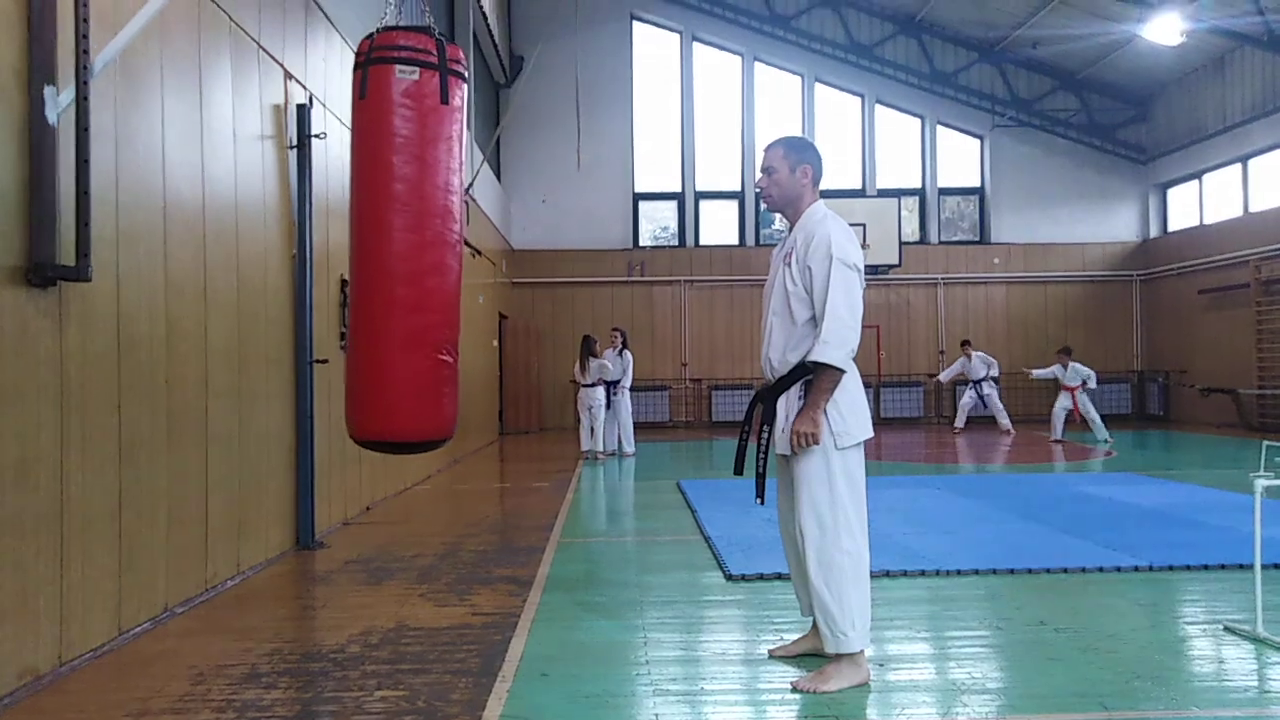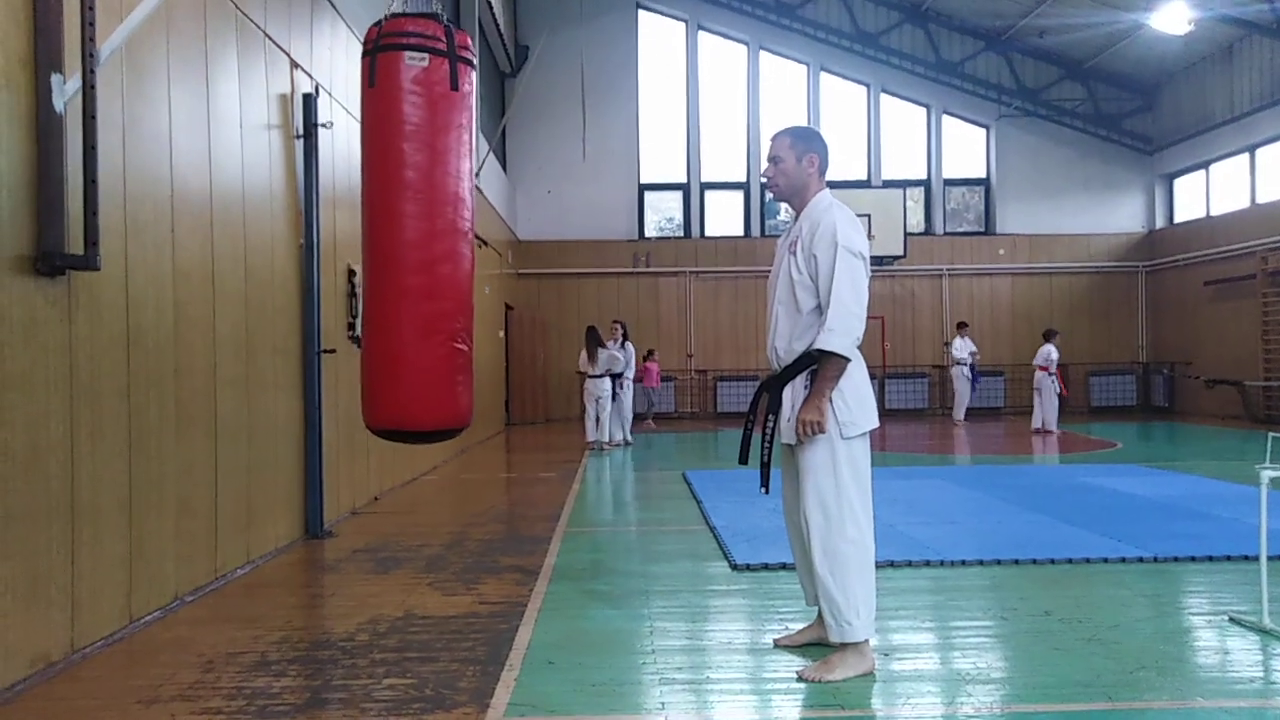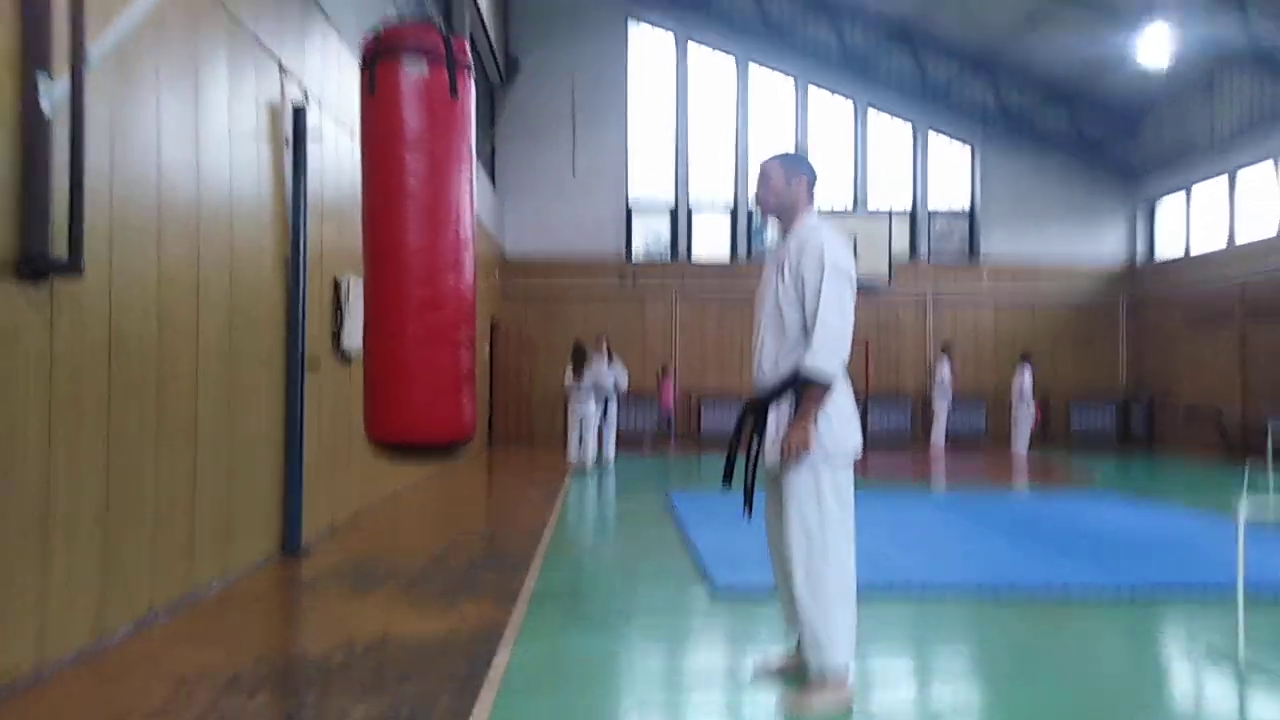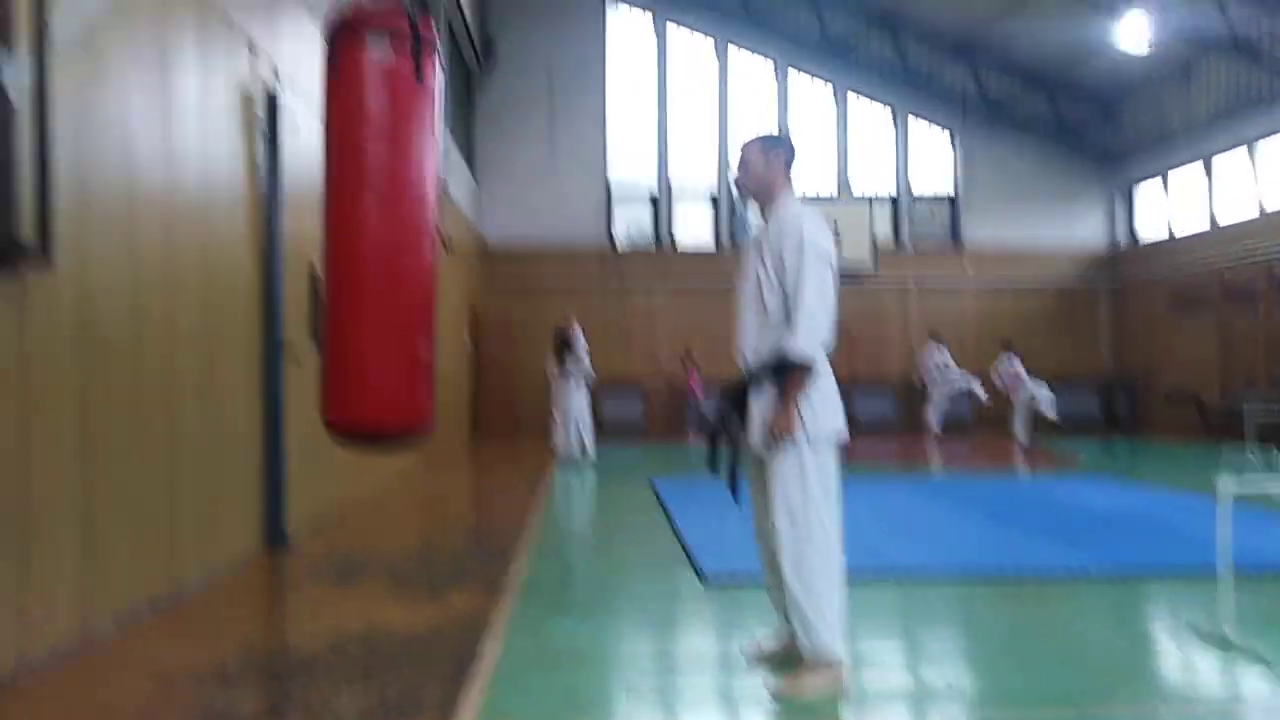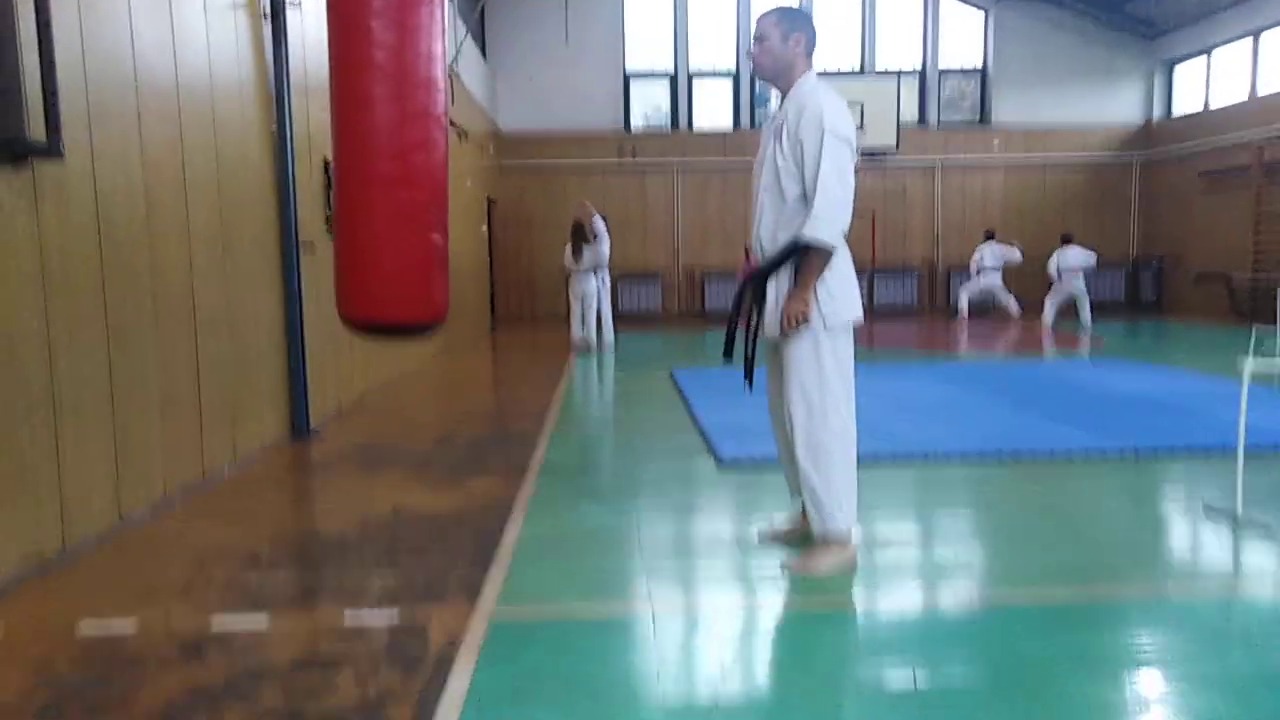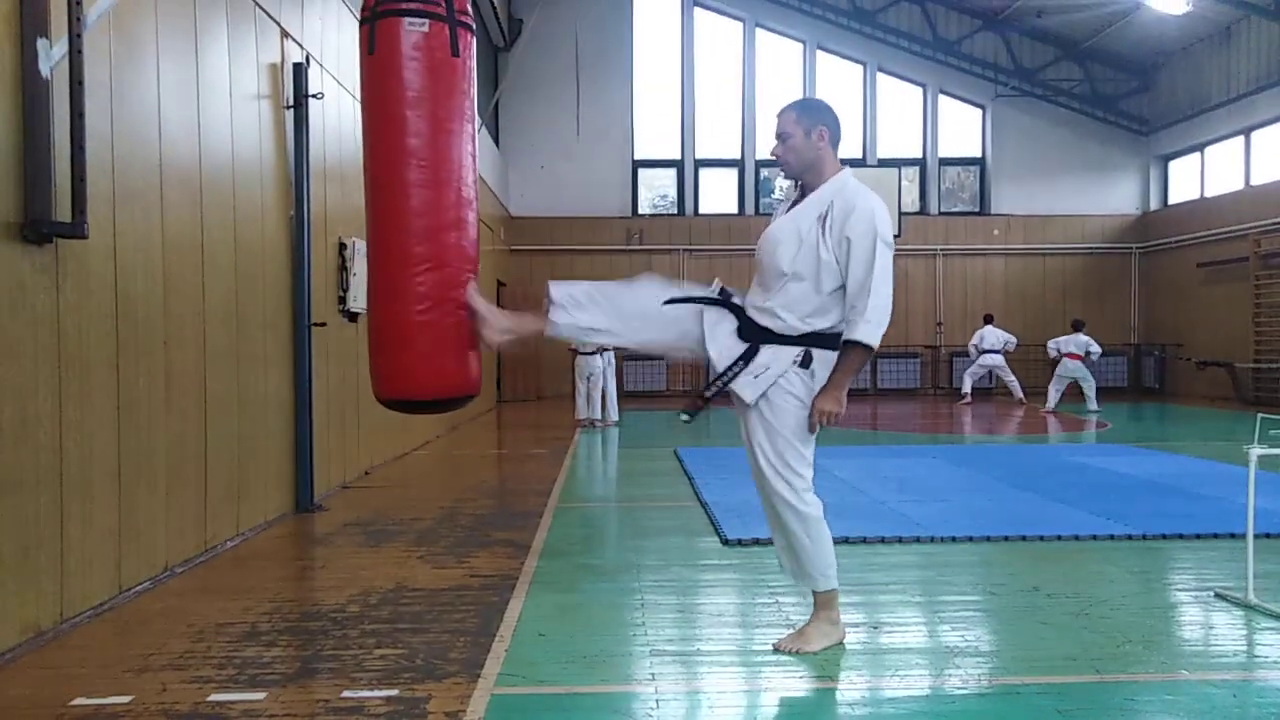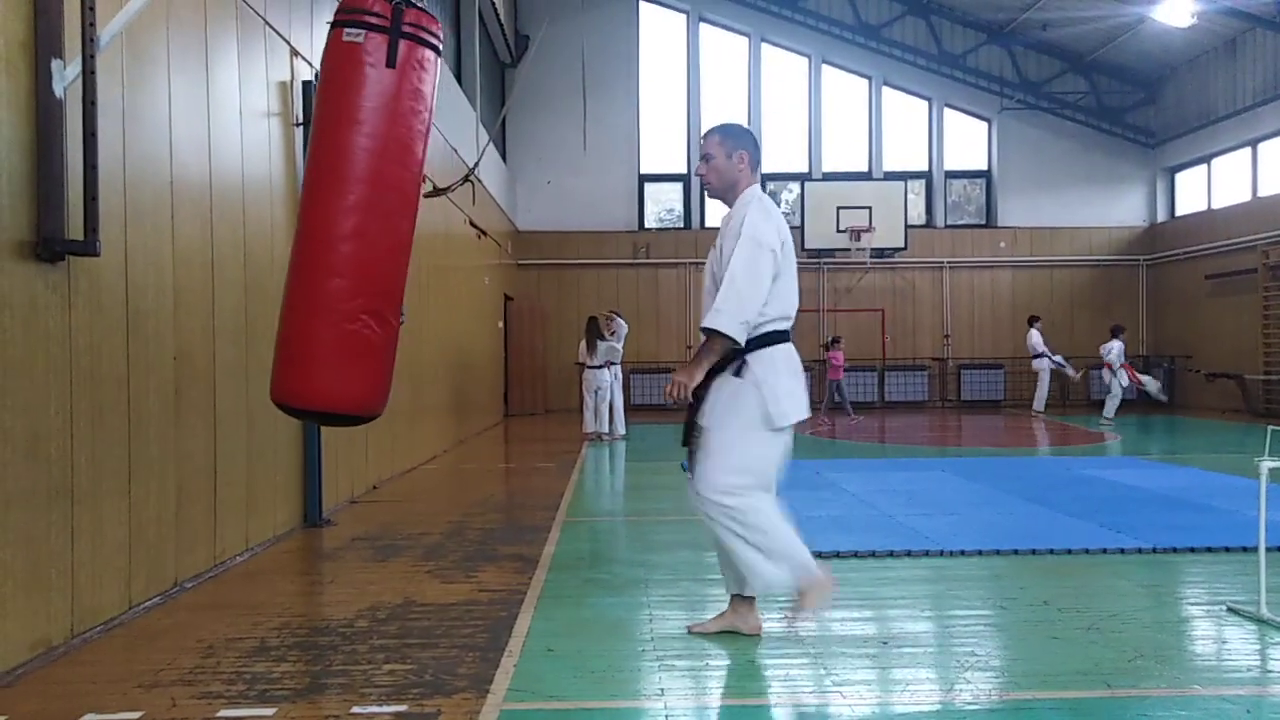
dt=0.7s
person 1, frame 1
left shoulder: (827, 236)
right shoulder: (792, 241)
left elbow: (839, 334)
left wrist: (812, 409)
right wrist: (776, 402)
left hip: (819, 405)
right hip: (794, 403)
left knee: (829, 527)
right knee: (800, 525)
left ankle: (849, 654)
right ankle: (823, 629)
person 1, frame 2
left shoulder: (834, 224)
right shoulder: (797, 231)
left elbow: (844, 322)
left wrist: (817, 398)
right wrist: (782, 390)
left hip: (827, 395)
right hip: (799, 393)
left knee: (836, 518)
right knee: (805, 513)
left ankle: (855, 644)
right ankle: (827, 618)
person 1, frame 3
left shoulder: (820, 246)
right shoulder: (785, 249)
left elbow: (830, 342)
left wrist: (803, 419)
left hip: (810, 416)
right hip: (782, 415)
left knee: (816, 543)
right knee: (789, 540)
left ankle: (833, 673)
right ankle: (808, 648)
person 1, frame 4
left shoulder: (800, 228)
right shoulder: (768, 233)
left elbow: (811, 326)
left wrist: (787, 405)
left hip: (794, 402)
right hip: (767, 399)
left knee: (804, 524)
right knee: (777, 522)
left ankle: (824, 654)
right ankle: (796, 631)
person 1, frame 5
left shoulder: (819, 108)
right shoulder: (784, 114)
left elbow: (830, 210)
left wrist: (803, 290)
left hip: (811, 286)
right hip: (784, 285)
left knee: (817, 410)
right knee: (790, 409)
left ankle: (837, 536)
right ankle: (812, 515)
person 1, frame 6
left shoulder: (863, 210)
right shoulder: (791, 205)
left elbow: (872, 312)
left wrist: (837, 389)
left hip: (791, 366)
right hip: (739, 334)
left knee: (785, 484)
right knee: (642, 299)
left ankle: (827, 615)
right ankle: (513, 323)
person 1, frame 7
left shoulder: (754, 218)
right shoulder: (747, 219)
left elbow: (738, 306)
left wrist: (695, 366)
left hip: (756, 377)
right hip: (744, 375)
left knee: (723, 490)
right knee: (722, 486)
left ankle: (806, 577)
right ankle: (743, 607)
